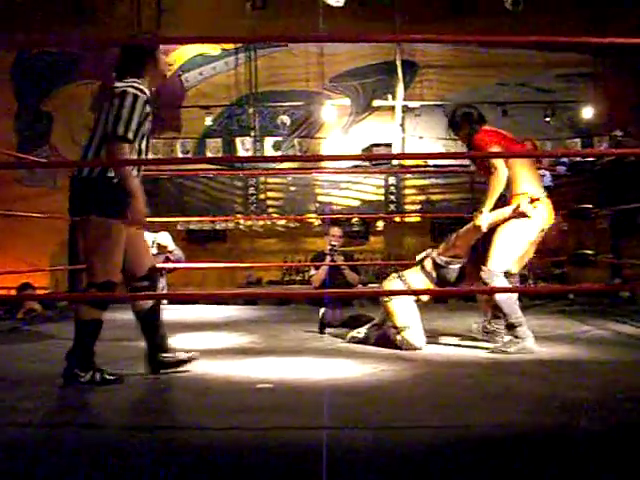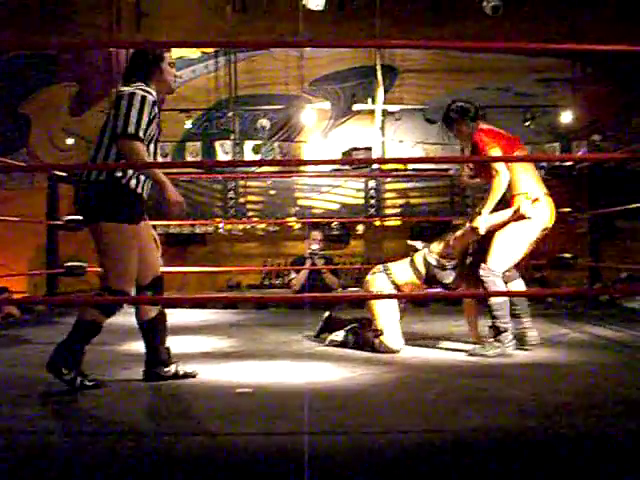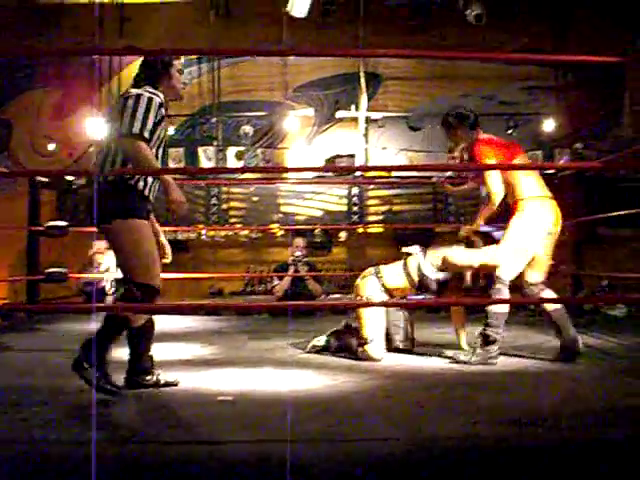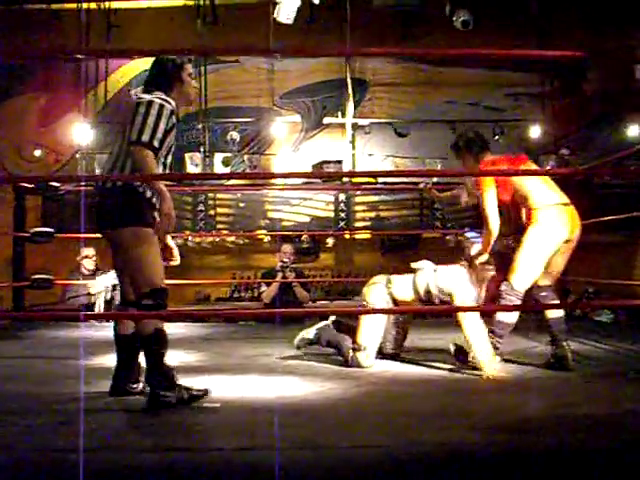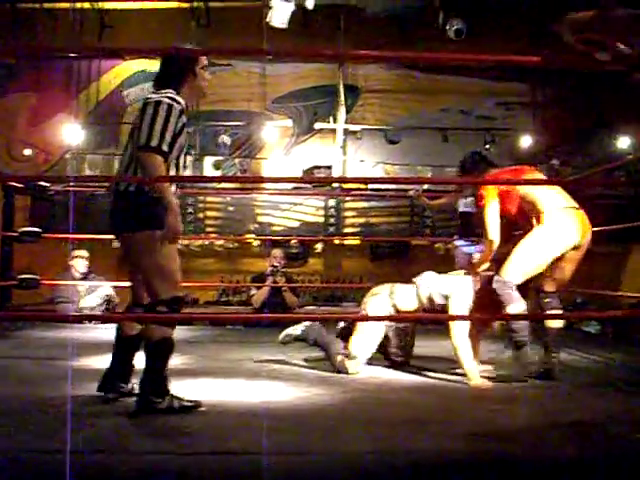
dt=0.2s
person 1, frame 1
left shoulder: (134, 94)
right shoulder: (133, 92)
right elbow: (118, 146)
left wrist: (132, 197)
right wrist: (136, 195)
left hip: (114, 195)
right hip: (104, 194)
left knee: (144, 275)
right knee: (102, 282)
left ankle: (158, 352)
right ankle: (79, 366)
person 1, frame 2
left shoulder: (144, 101)
right shoulder: (140, 95)
right elbow: (129, 144)
left wrist: (143, 223)
right wrist: (165, 185)
left hip: (124, 202)
right hip: (114, 200)
left knee: (151, 282)
right knee: (117, 287)
left ankle: (158, 363)
right ankle: (65, 359)
person 1, frame 3
left shoulder: (153, 105)
right shoulder: (147, 97)
right elbow: (132, 144)
left wrist: (156, 229)
right wrist: (169, 183)
left hip: (128, 202)
right hip: (120, 200)
left knee: (147, 286)
right knee: (146, 285)
left ankle: (140, 370)
right ankle: (92, 355)
person 1, frame 4
left shoulder: (160, 110)
right shoulder: (158, 103)
right elbow: (139, 152)
left wrist: (162, 232)
right wrist: (165, 199)
left hip: (127, 207)
right hip: (125, 205)
left knee: (134, 295)
right knee: (151, 292)
left ankle: (125, 378)
right ankle: (161, 384)
person 1, frame 5
left shoulder: (170, 107)
right shoulder: (167, 102)
right elbow: (148, 156)
left wrist: (166, 210)
right wrist: (172, 208)
left hip: (140, 209)
right hip: (142, 209)
left knee: (145, 298)
right knee: (167, 298)
left ankle: (117, 377)
right ankle: (154, 392)
person 2, frame 1
left shoulder: (483, 137)
right shoulder: (506, 138)
left elbow: (500, 172)
left wrist: (485, 211)
left hip: (527, 207)
right hip: (543, 208)
left knee: (491, 271)
right knee: (509, 271)
left ankle: (522, 336)
person 2, frame 2
left shoulder: (481, 136)
right shoulder: (498, 135)
left elbow: (502, 175)
left wrist: (484, 213)
left hip: (528, 207)
right hip: (543, 207)
left knee: (490, 270)
right knee: (505, 267)
left ankle: (504, 340)
right ankle: (525, 328)
person 2, frame 3
left shoulder: (480, 147)
right shoulder: (498, 143)
left elbow: (496, 193)
left wrist: (476, 223)
left hip: (531, 211)
right hip: (550, 212)
left knee: (500, 278)
right knee: (534, 283)
left ankle: (489, 348)
right ankle: (569, 340)
person 2, frame 4
left shoulder: (485, 171)
right shoulder: (513, 161)
left elbow: (493, 225)
left wrist: (483, 252)
left hip: (547, 221)
right hip: (570, 219)
left knee: (512, 290)
right knee: (543, 287)
right ankle: (561, 352)
person 2, frame 5
left shoulder: (489, 185)
right shoulder: (522, 173)
left elbow: (493, 237)
left wrist: (483, 261)
left hip: (557, 224)
right hip: (582, 225)
left knee: (504, 282)
right knee: (549, 291)
left ankle: (521, 355)
right ankle: (550, 361)
person 3, frame 1
right shoulder: (458, 249)
right elbow: (477, 226)
right wrist: (513, 210)
left hip: (408, 293)
right hip: (397, 288)
left knee: (385, 328)
right knee: (414, 342)
right ankle: (368, 335)
person 3, frame 2
left shoulder: (468, 267)
right shoulder: (452, 249)
left elbow: (470, 300)
right elbow: (474, 229)
left wrist: (477, 337)
left hip: (397, 288)
right hip: (382, 281)
left knee: (374, 329)
right knee: (392, 345)
left ankle: (332, 322)
right ankle: (347, 337)
person 3, frame 3
left shoulder: (458, 274)
left elbow: (457, 306)
left wrist: (464, 344)
left hip: (392, 292)
right hip: (373, 284)
left knee: (404, 346)
right knee: (373, 354)
left ankle: (349, 331)
right ankle: (331, 341)
person 3, frame 4
left shoulder: (468, 280)
right shoulder: (461, 281)
left elbow: (474, 318)
right elbow: (470, 323)
left wrist: (486, 355)
right wrist: (487, 363)
left hip: (396, 299)
right hip: (381, 292)
left knee: (391, 352)
right knee: (362, 361)
left ankle: (337, 327)
right ankle: (322, 334)
person 3, frame 5
left shoulder: (472, 286)
right shoulder: (462, 289)
left elbow: (472, 329)
right elbow: (459, 337)
left wrist: (476, 364)
right wrist: (473, 376)
left hip: (398, 305)
right hip: (381, 301)
left knee: (401, 359)
right knee: (349, 366)
left ankle: (352, 333)
right ankle: (312, 332)
